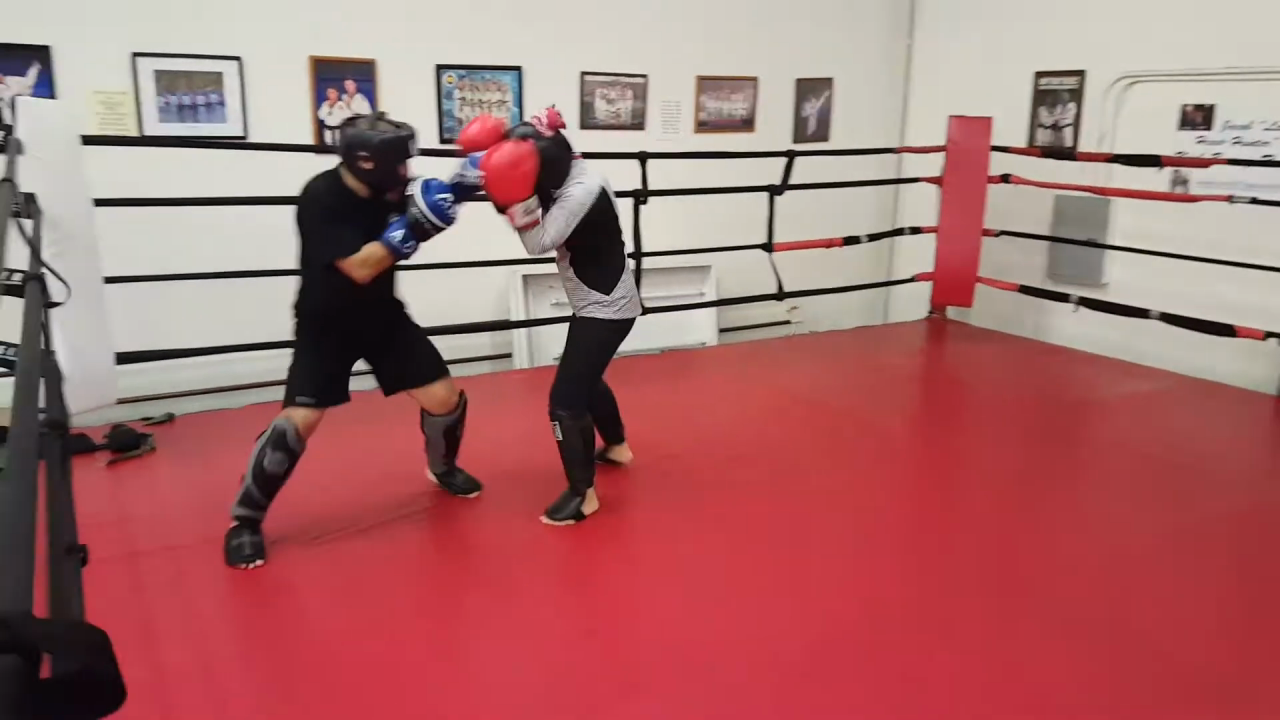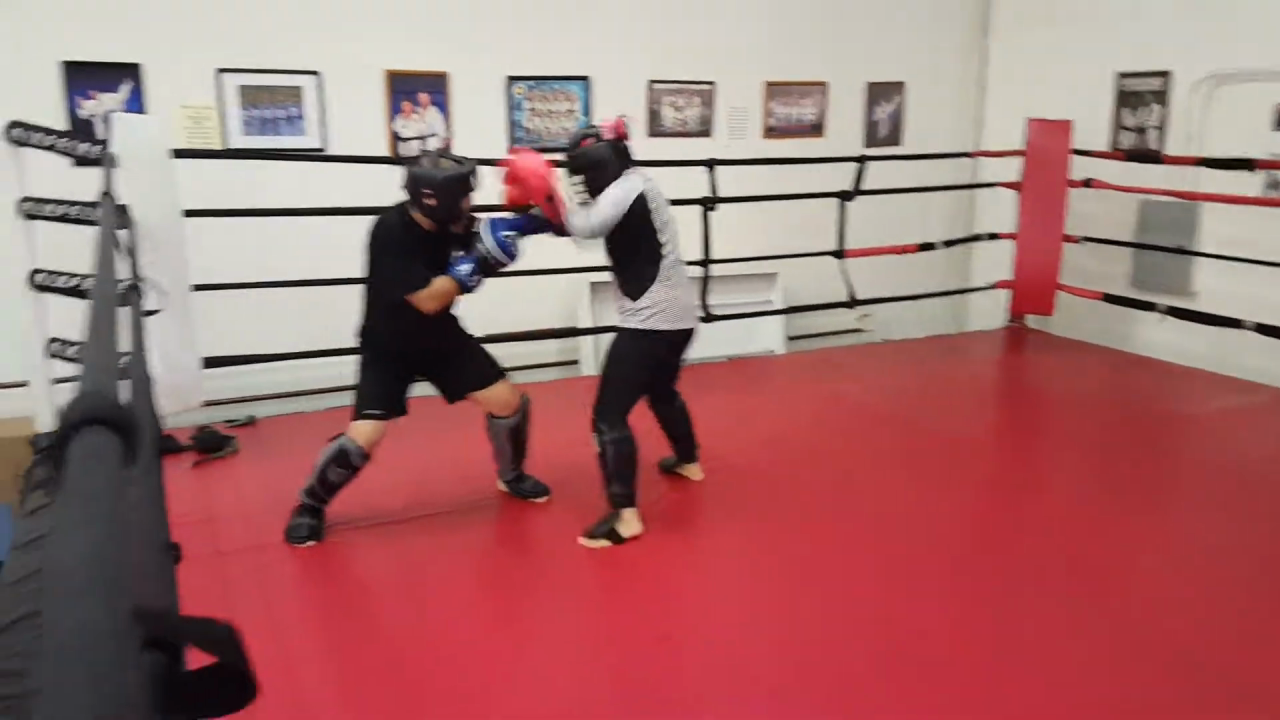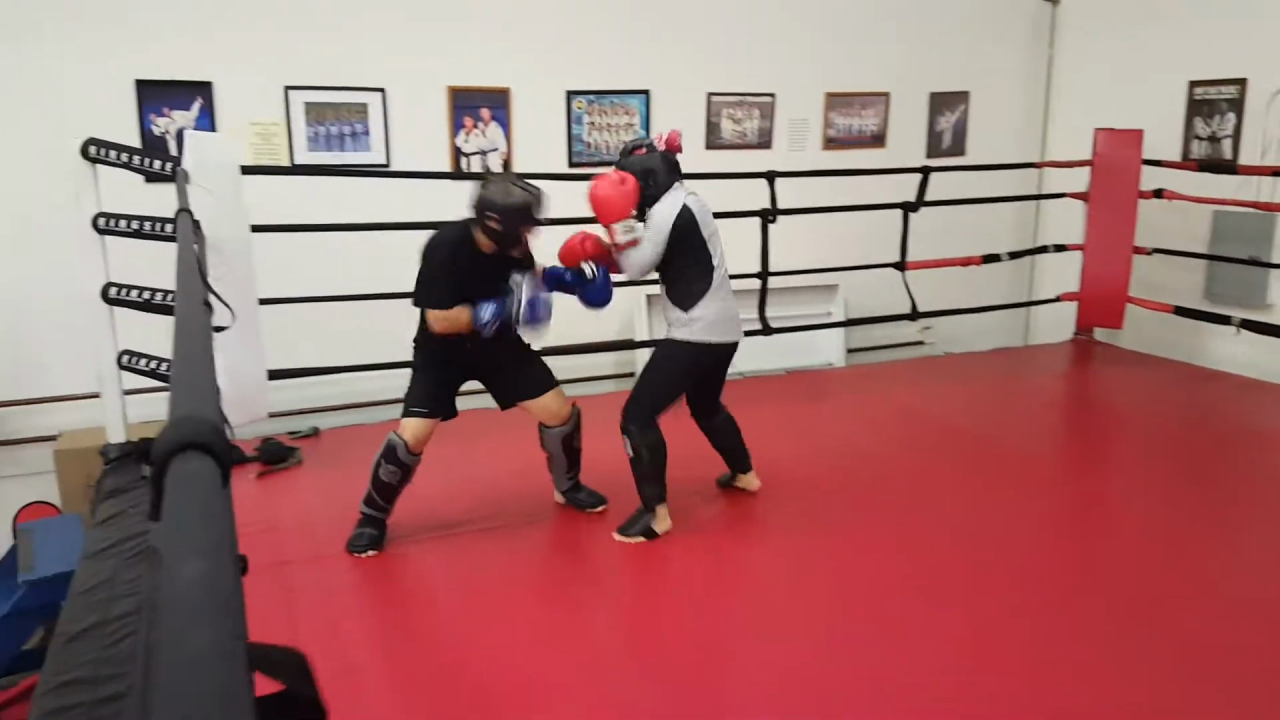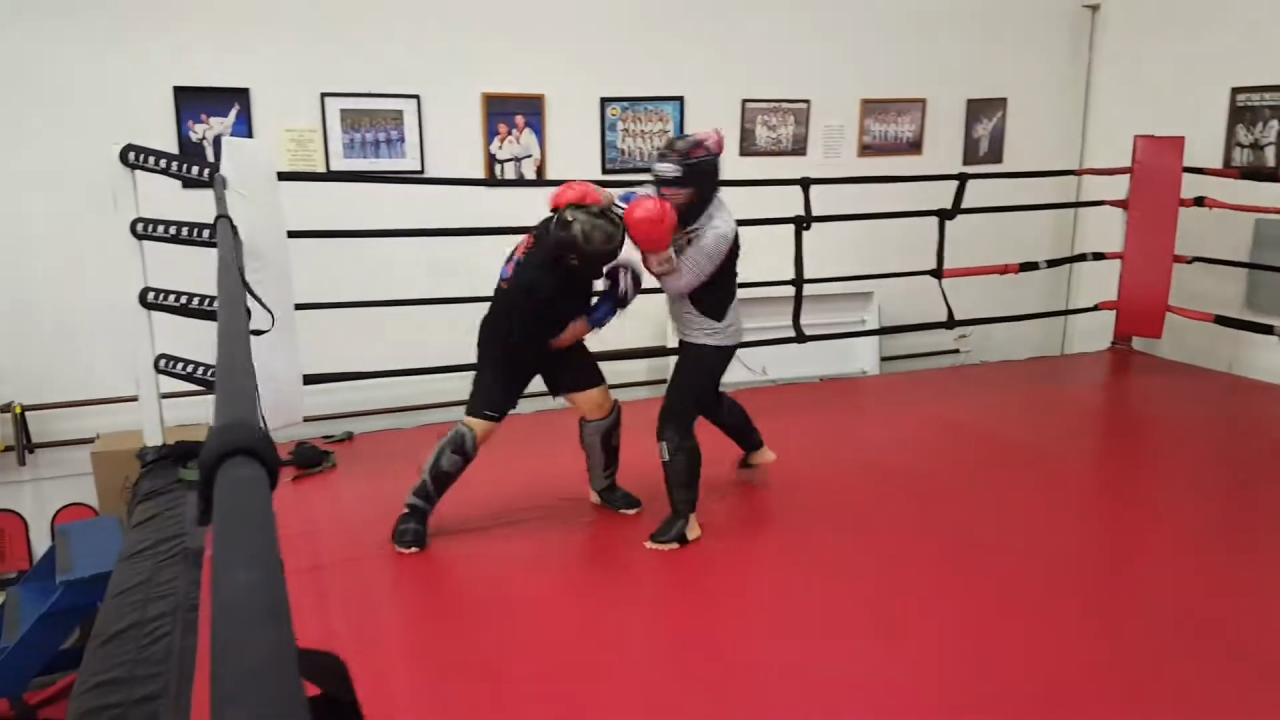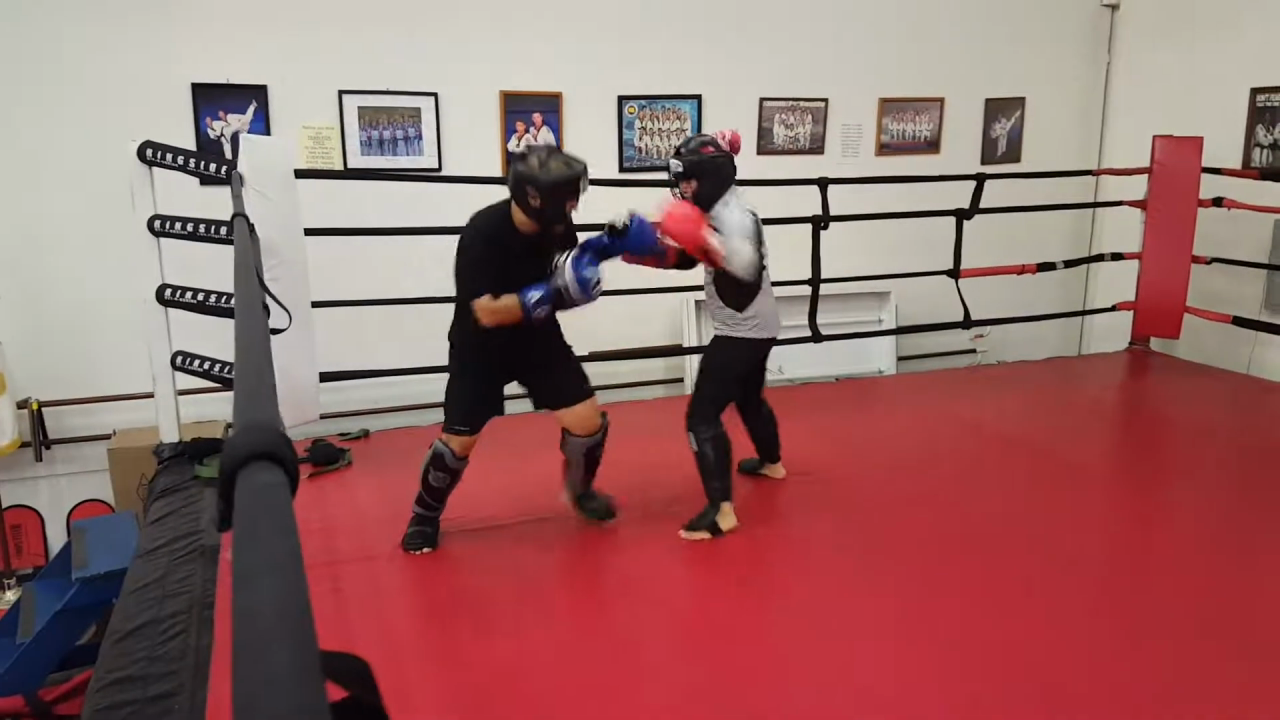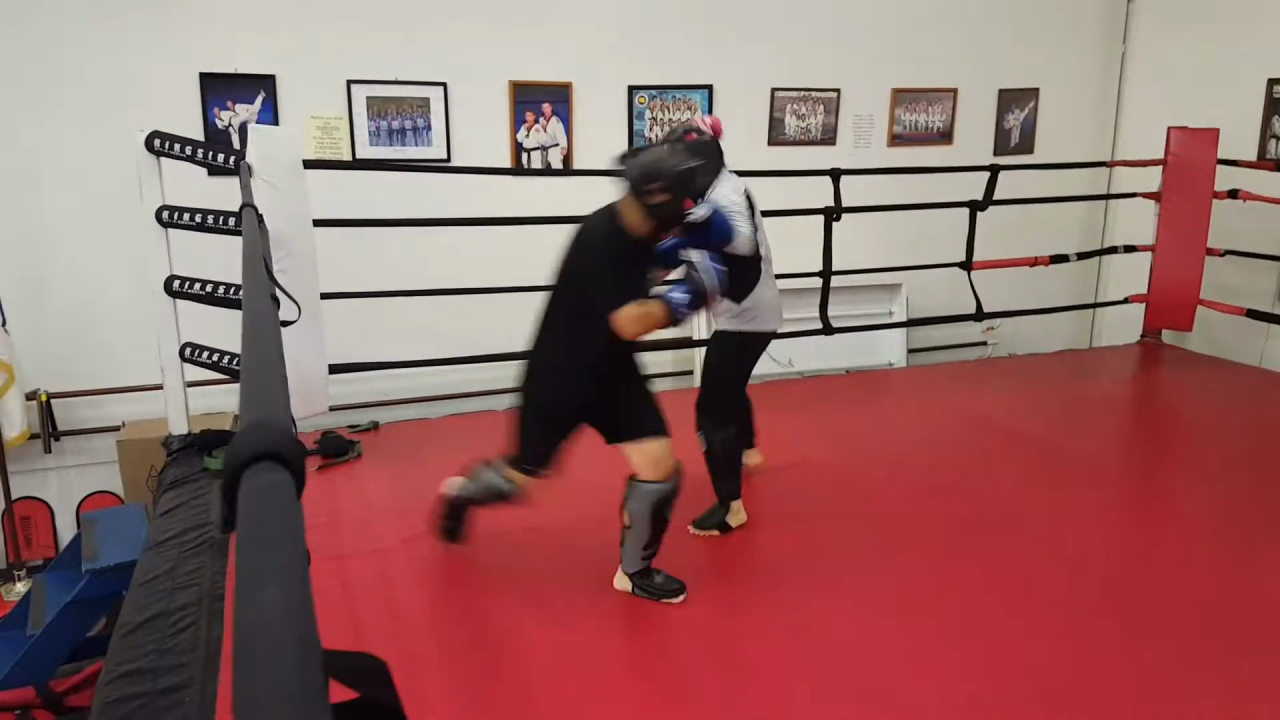
dt=0.4s
person 1, frame 1
left shoulder: (584, 188)
right shoulder: (564, 178)
left elbow: (540, 242)
left wrist: (514, 195)
right wrist: (491, 167)
left hip: (606, 310)
right hip: (596, 305)
left knee: (567, 399)
right knee: (586, 379)
left ankle: (583, 493)
right ankle: (616, 446)
person 1, frame 2
left shoulder: (626, 189)
right shoulder: (639, 187)
left elbow: (583, 225)
right elbow: (594, 223)
left wrist: (544, 190)
right wrist: (538, 196)
left hip: (649, 320)
right hip: (679, 316)
left knee: (609, 414)
right knee: (661, 391)
left ankle: (624, 514)
right ankle: (688, 460)
person 1, frame 3
left shoulder: (667, 207)
right shoulder: (687, 203)
left elbow: (637, 266)
right elbow: (654, 258)
left wrist: (618, 219)
right wrist: (605, 251)
left hip: (695, 334)
right hip: (724, 330)
left knee: (638, 415)
right knee: (706, 405)
left ankle: (656, 512)
right ankle: (744, 473)
person 1, frame 4
left shoulder: (717, 230)
right shoulder: (678, 208)
left elbow: (676, 284)
left wrist: (655, 246)
left hip: (709, 337)
right hip: (699, 331)
left knee: (674, 421)
right knee: (708, 398)
left ankle: (685, 519)
right ankle: (757, 450)
person 1, frame 5
left shoulder: (735, 214)
right shoulder: (713, 208)
left elbow: (742, 268)
right elbow: (686, 256)
left wrist: (701, 235)
left hip: (744, 331)
right hip: (754, 329)
left knee: (703, 413)
right knee: (748, 396)
left ankle: (721, 510)
right ankle: (770, 461)
person 1, frame 6
left shoulder: (727, 192)
right shoulder: (722, 190)
left elbow: (742, 243)
right elbow: (714, 249)
left wrist: (686, 235)
right wrist: (682, 244)
left hip: (744, 318)
right hip: (753, 313)
left knee: (712, 408)
right knee: (729, 387)
left ankle: (730, 507)
right ankle: (745, 449)
person 2, frame 1
left shoulder: (381, 188)
right shoulder: (321, 199)
left elbow: (417, 202)
right elbow: (359, 267)
left wrist: (462, 184)
right wrist: (413, 226)
left hip: (383, 317)
right hip: (326, 326)
left knee: (446, 398)
right knee: (298, 422)
left ankle: (442, 469)
right ankle: (245, 519)
person 2, frame 2
left shoulder: (446, 219)
right shoulder: (391, 233)
left elbow: (484, 230)
right elbow: (428, 300)
left wrist: (530, 221)
right wrist: (477, 263)
left hip: (441, 337)
right hip: (389, 347)
left knee: (509, 401)
right knee: (363, 439)
left ankle: (511, 476)
right ankle: (311, 504)
person 2, frame 3
left shoulder: (513, 243)
right shoulder: (446, 248)
left elbow: (531, 274)
right elbow: (439, 321)
left wrist: (571, 278)
right wrist: (505, 309)
left hip: (499, 344)
right hip: (442, 352)
left knee: (560, 411)
right knee: (411, 436)
left ankle: (568, 486)
right ankle: (373, 516)
person 2, frame 4
left shoulder: (562, 229)
right shoulder: (537, 283)
right elbow: (561, 339)
left wrist: (613, 211)
right wrist: (611, 302)
left hip: (552, 332)
right hip: (507, 346)
left knee: (601, 406)
right knee: (477, 429)
left ankle: (603, 486)
right ankle: (416, 510)
person 2, frame 5
left shoulder: (553, 224)
right shoulder: (484, 233)
left elbow: (572, 256)
right elbow: (487, 312)
left wrist: (614, 240)
right wrist: (553, 292)
left hip: (538, 336)
right hip: (480, 345)
left knee: (587, 420)
right knee: (458, 440)
left ankle: (579, 491)
right ankle: (426, 514)
person 2, frame 6
left shoulder: (636, 229)
right shoulder: (601, 238)
right elbow: (629, 323)
left wrist: (694, 234)
right wrist: (689, 293)
left hip: (611, 370)
right hip: (559, 374)
left knee: (659, 466)
right knee: (524, 477)
left ankle: (637, 571)
right ankle: (460, 495)
